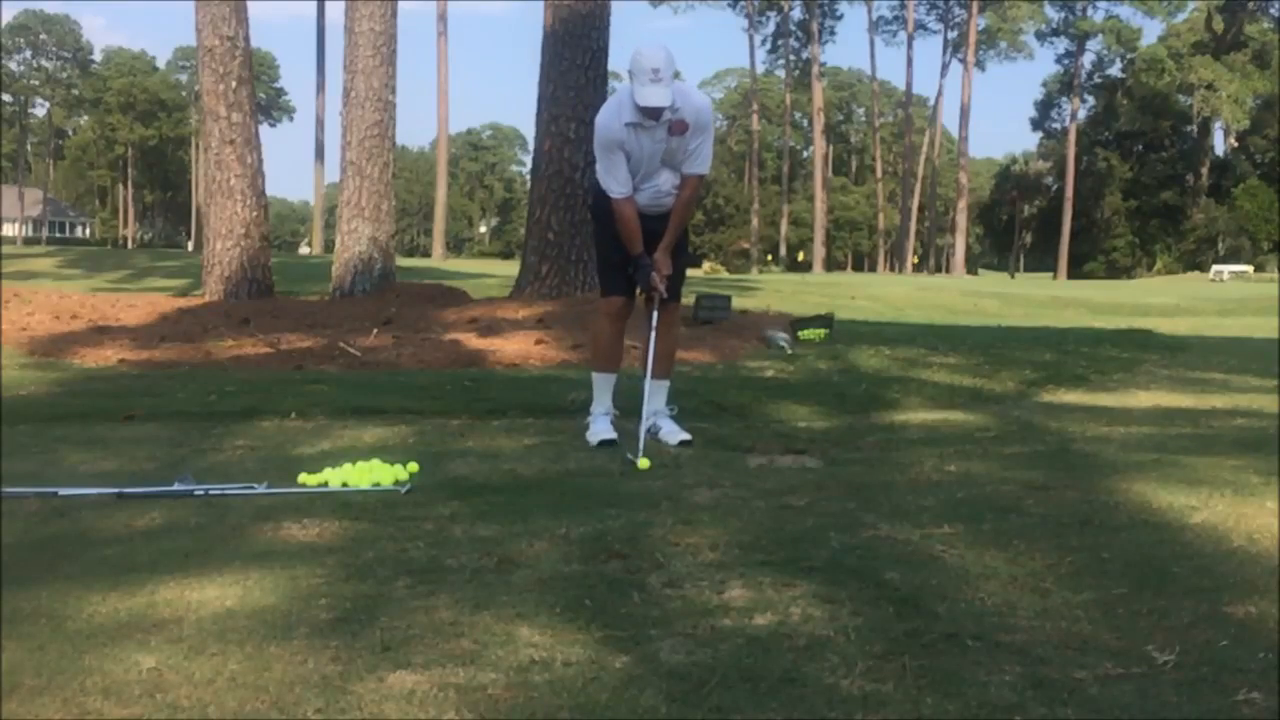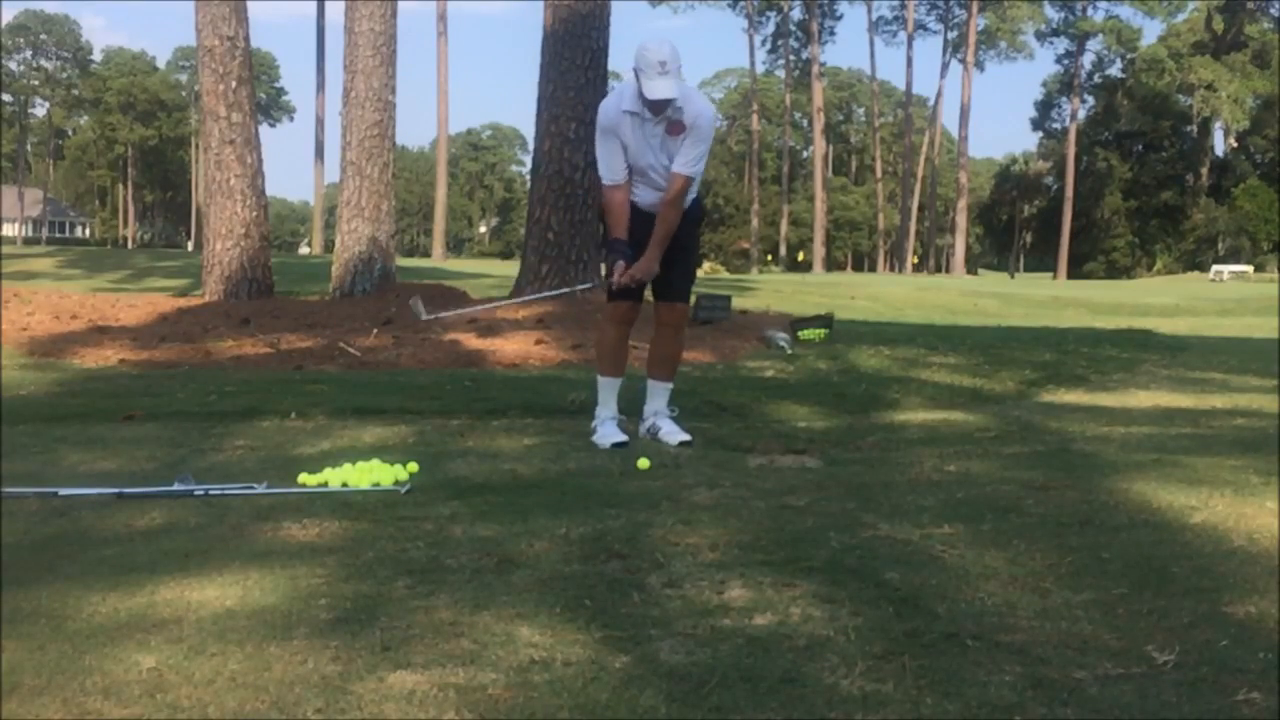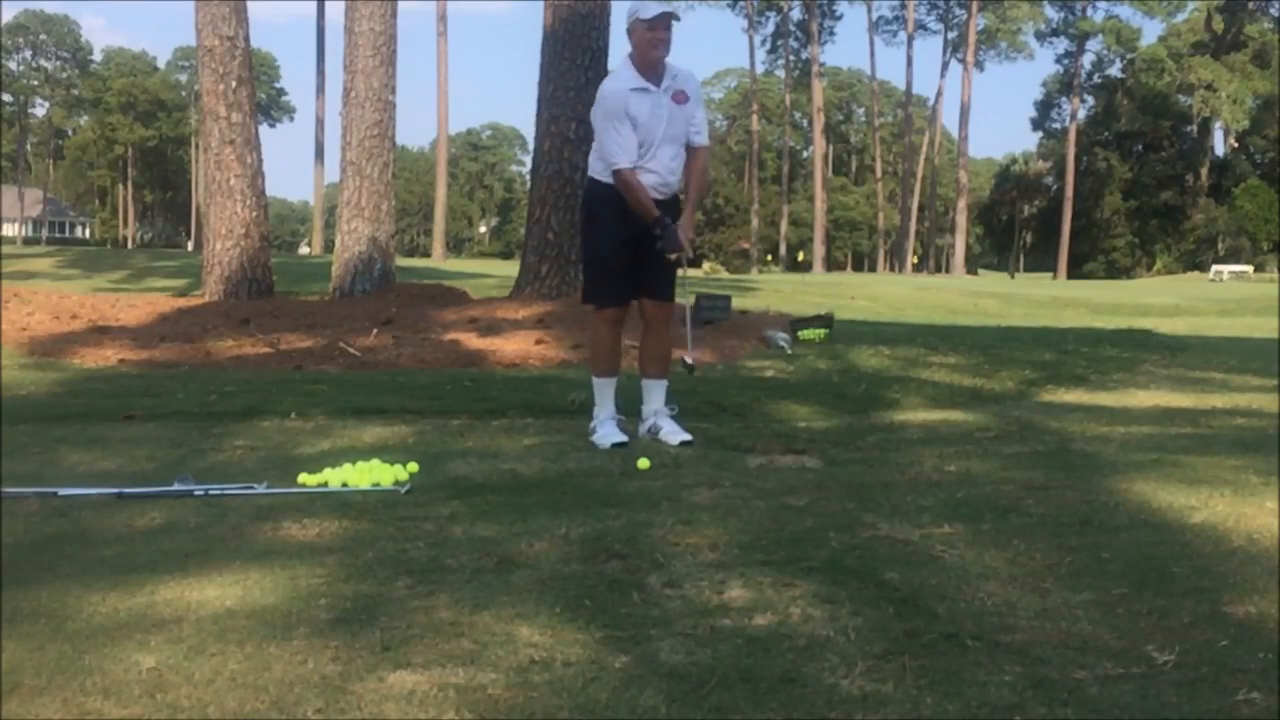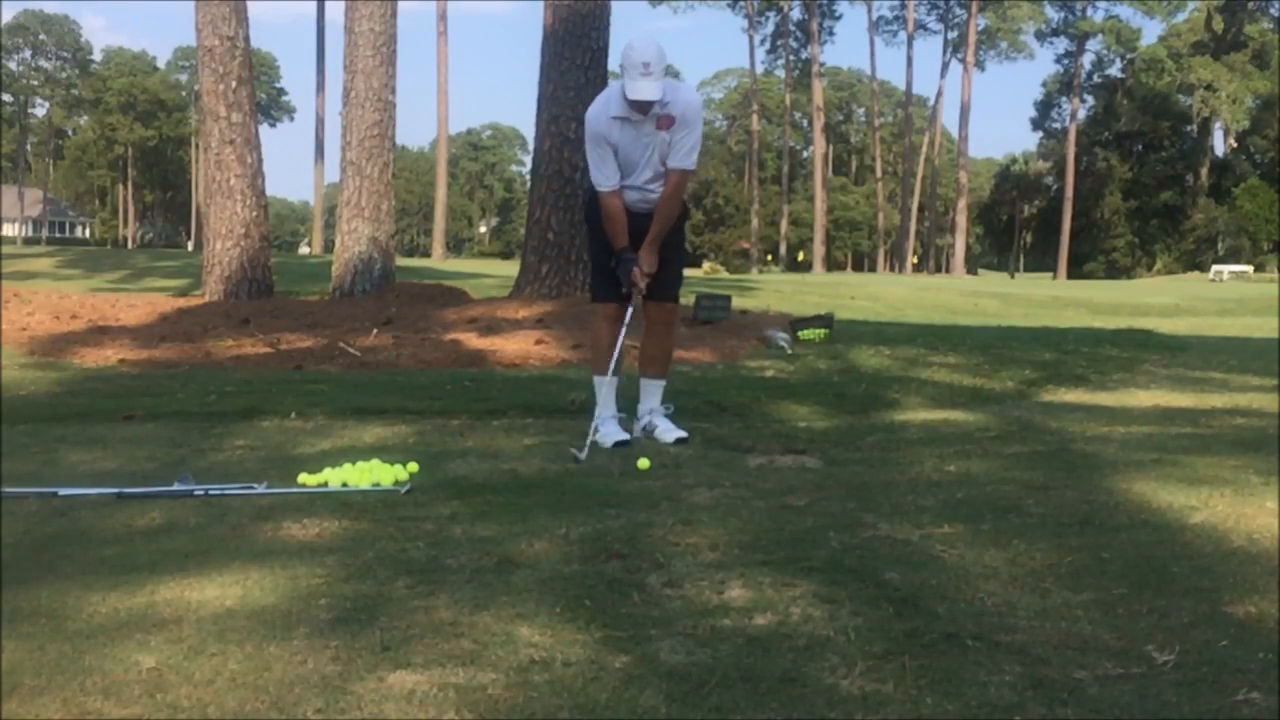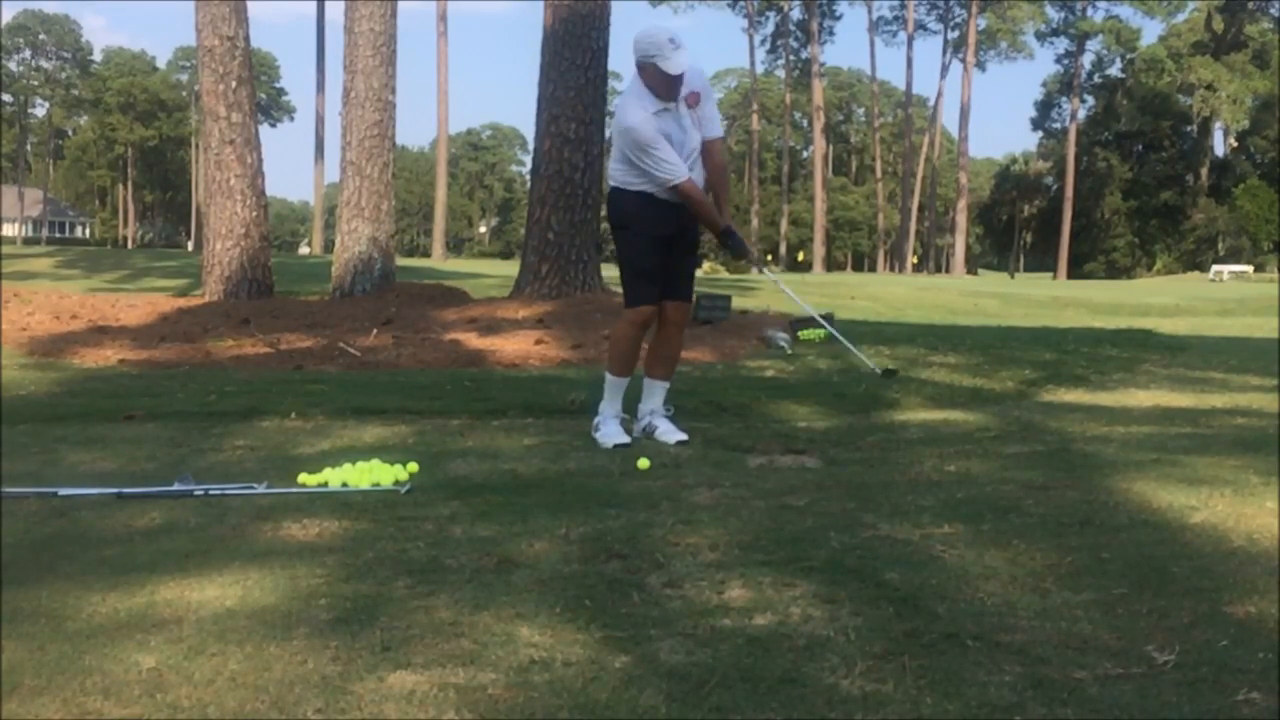
dt=1s
person 1, frame 1
left shoulder: (698, 108)
right shoulder: (610, 121)
left elbow: (691, 185)
right elbow: (622, 199)
left wrist: (665, 251)
right wrist: (640, 262)
left hip: (670, 214)
right hip: (617, 212)
left knee: (667, 310)
right knee: (614, 305)
left ankle: (656, 413)
right ankle: (600, 412)
person 1, frame 2
left shoulder: (699, 112)
right shoulder: (613, 110)
left elbow: (677, 189)
right elbow: (614, 187)
left wrist: (650, 257)
right wrist: (617, 247)
left hip: (680, 216)
right hip: (629, 214)
left knee: (673, 312)
right knee: (622, 309)
left ankle: (656, 414)
right ankle: (605, 416)
person 1, frame 3
left shoulder: (687, 85)
right shoulder: (615, 92)
left elbow: (699, 153)
right elbow: (624, 172)
left wrist: (687, 218)
right wrist: (658, 226)
left hip: (664, 207)
right hip: (613, 205)
left knee: (660, 311)
right knee: (610, 310)
left ankle: (655, 414)
right ankle: (604, 416)
person 1, frame 4
left shoulder: (686, 103)
right shoulder: (600, 115)
left elbow: (676, 181)
right elbow: (609, 193)
left wrist: (651, 249)
right wrist: (624, 258)
left hip: (664, 213)
right hip: (611, 214)
left knee: (664, 311)
right knee: (609, 308)
left ankle: (651, 412)
right ankle: (605, 415)
person 1, frame 5
left shoulder: (695, 82)
right shoulder: (635, 119)
left elbow: (714, 153)
right elbow: (684, 185)
left wrist: (726, 218)
right wrist: (725, 235)
left hip: (681, 210)
right hip: (638, 209)
left knee: (676, 313)
right knee: (641, 311)
left ankle: (651, 413)
right ankle: (608, 414)
